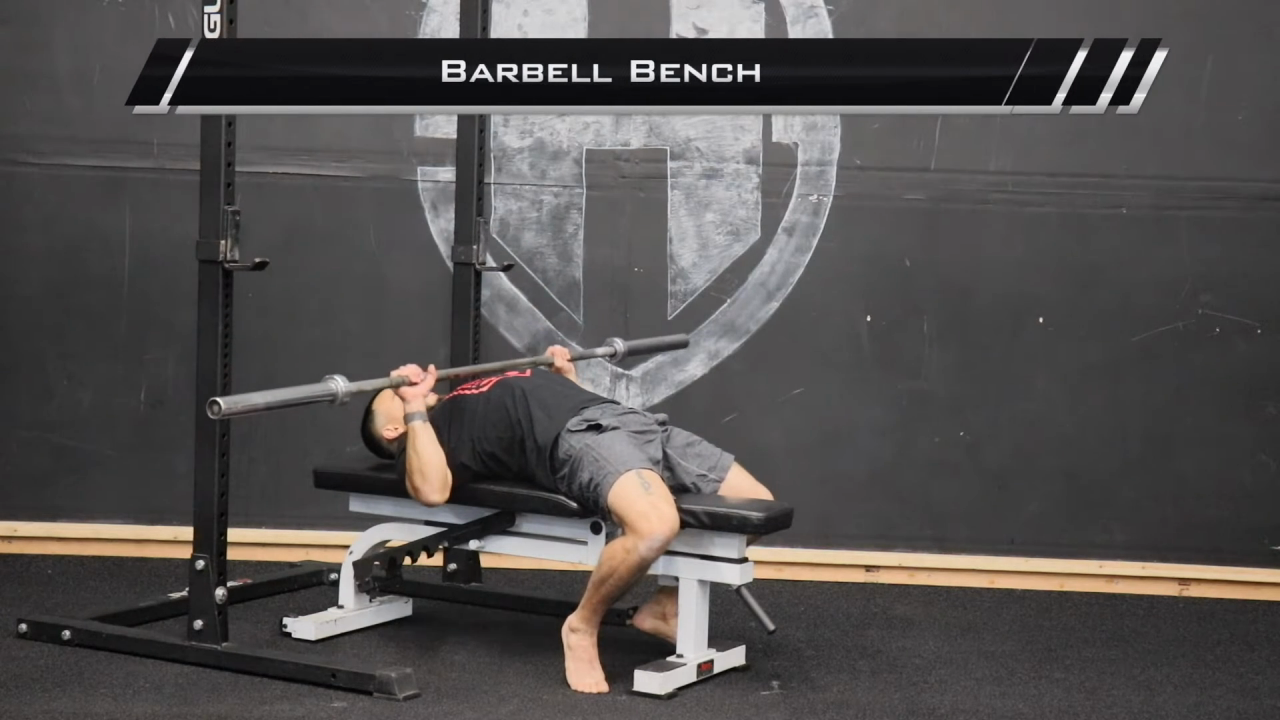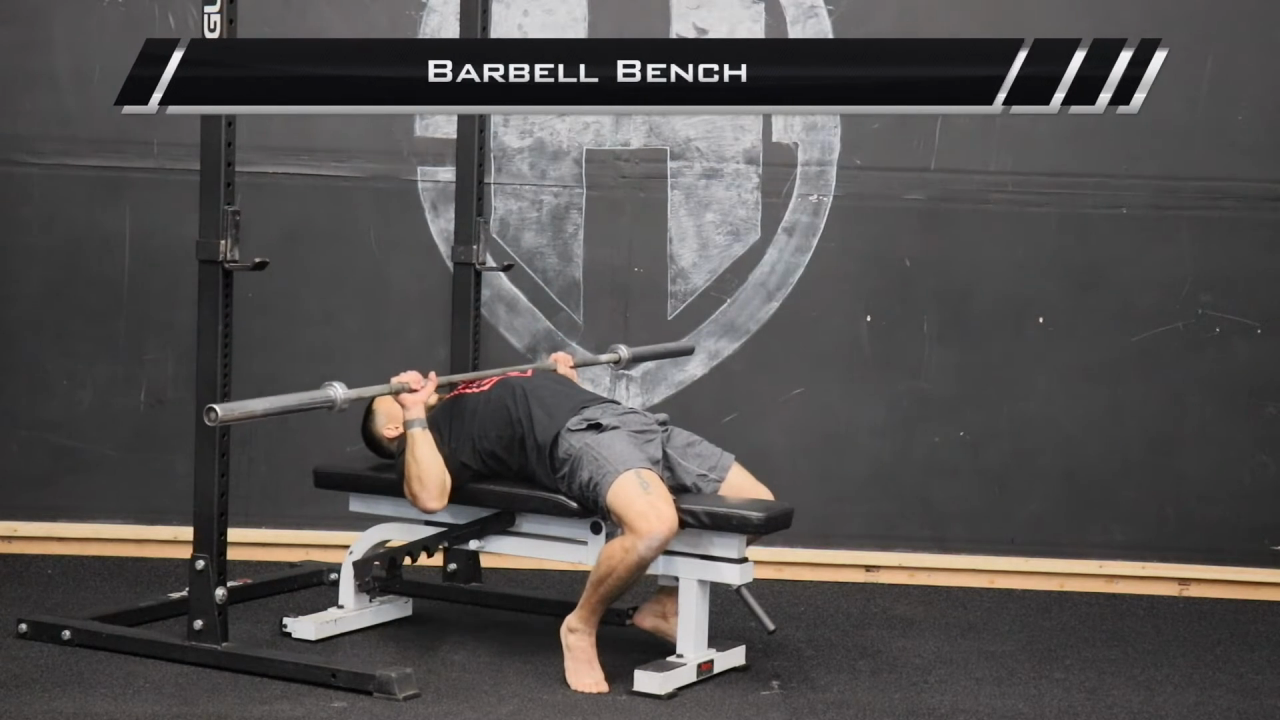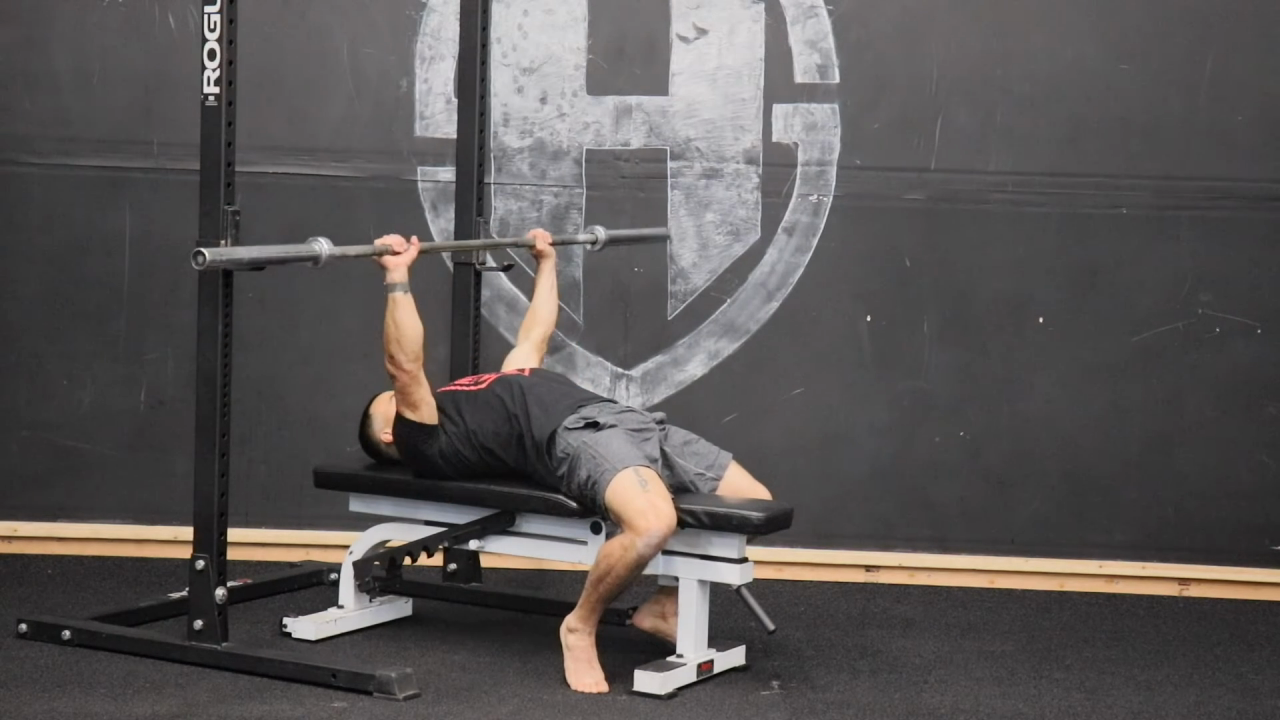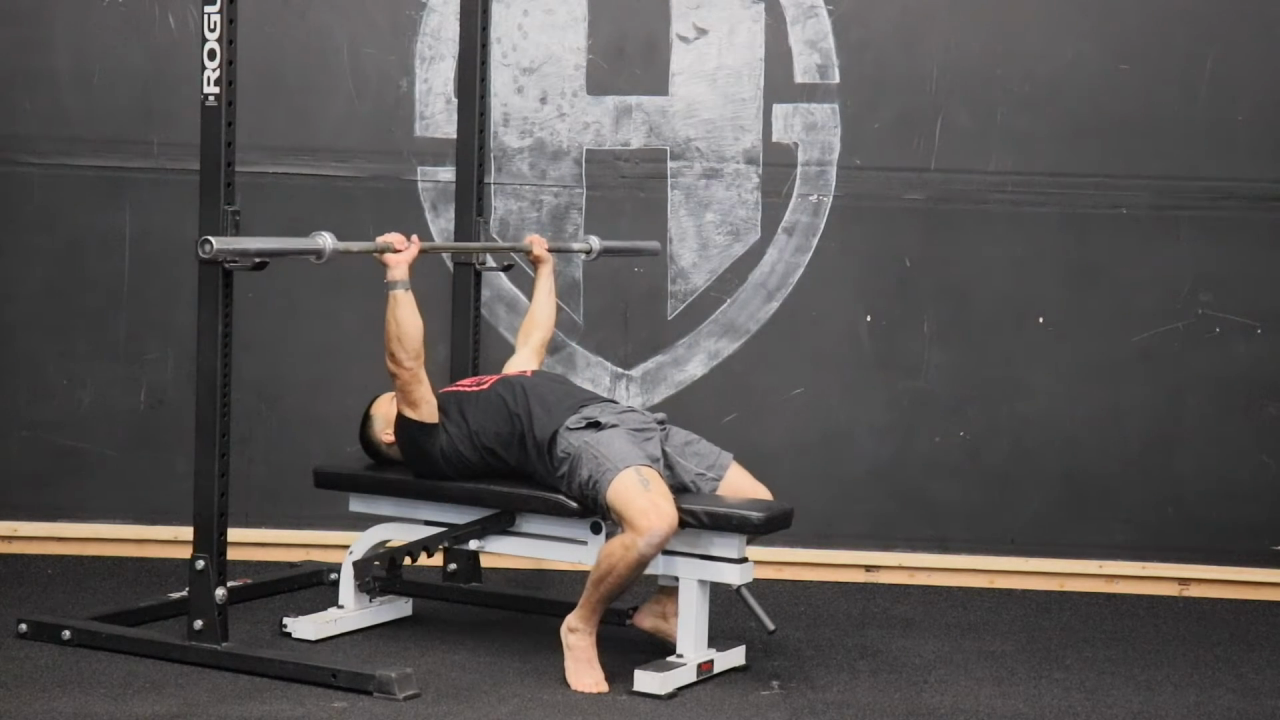
dt=0.5s
person 1, frame 1
left shoulder: (477, 403)
right shoulder: (428, 430)
right elbow: (432, 490)
left wrist: (565, 374)
right wrist: (414, 405)
right knee: (655, 527)
left ankle: (665, 606)
right ankle: (582, 627)
person 1, frame 2
left shoulder: (469, 407)
right shoulder: (426, 433)
right elbow: (430, 498)
left wrist: (568, 380)
right wrist: (414, 410)
right knee: (653, 527)
left ankle: (667, 604)
right ankle: (581, 626)
person 1, frame 3
left shoulder: (479, 402)
right shoulder: (427, 441)
left elbow: (534, 336)
right elbow: (403, 365)
left wrist: (546, 263)
right wrist: (397, 276)
left knee: (755, 506)
right knee: (653, 524)
left ankle: (666, 605)
right ankle: (581, 626)
person 1, frame 4
left shoulder: (476, 406)
right shoulder: (428, 442)
left elbow: (533, 342)
right elbow: (405, 364)
left wrist: (544, 268)
right wrist: (397, 275)
right knee: (654, 524)
left ankle: (666, 604)
right ankle: (581, 626)
